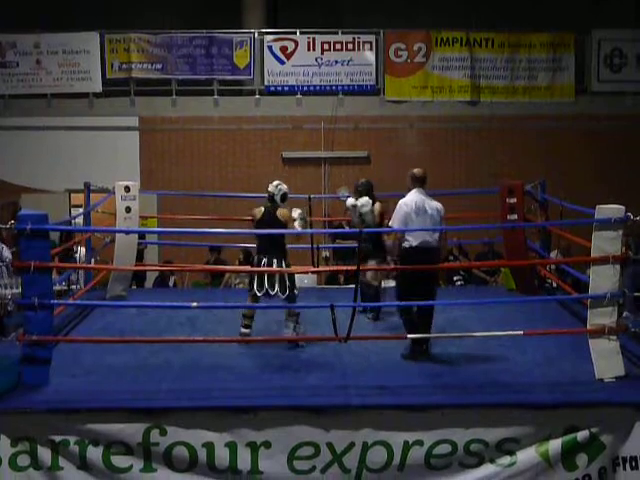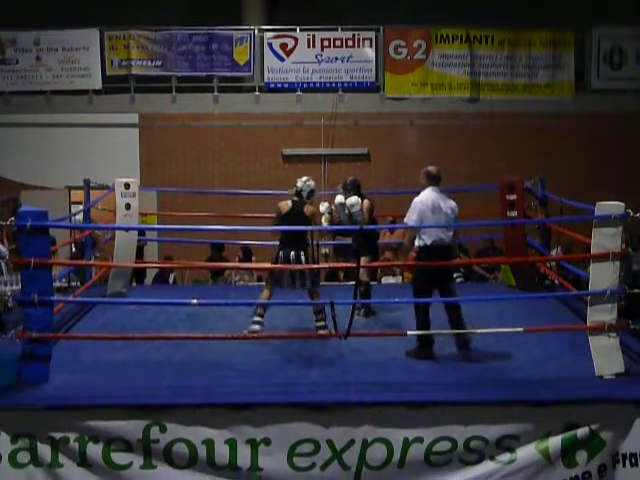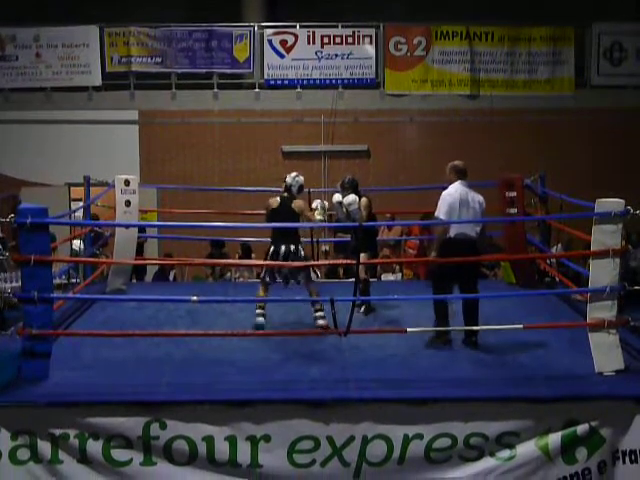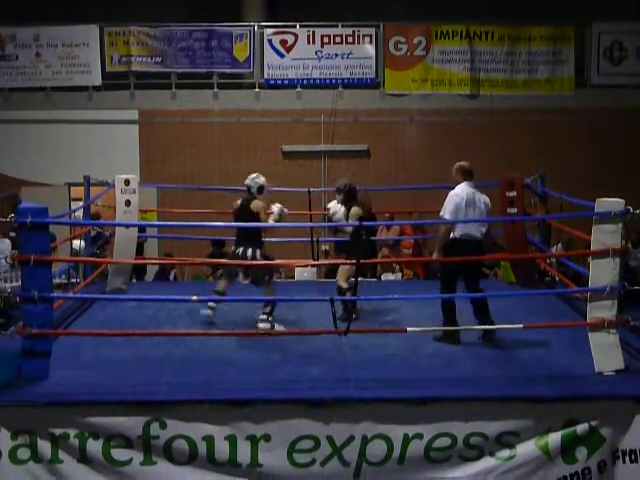
dt=0.5s
person 1, frame 1
left shoulder: (405, 203)
right shoulder: (437, 206)
left elbow: (398, 236)
right elbow: (442, 237)
left wrist: (395, 257)
right wrist: (439, 257)
left hip: (412, 254)
right hip: (432, 254)
left knee: (405, 301)
right knee: (426, 301)
left ankle: (418, 345)
right ankle: (423, 343)
person 1, frame 2
left shoulder: (420, 200)
right shoulder: (450, 203)
left elbow: (412, 232)
right elbow: (455, 233)
right wrist: (453, 253)
left hip: (427, 252)
right hip: (445, 251)
left knee: (422, 300)
right knee: (449, 296)
left ankle: (425, 346)
right ankle: (461, 337)
person 1, frame 3
left shoulder: (449, 193)
right shoulder: (478, 197)
left elbow: (442, 226)
right elbow: (481, 227)
left wrist: (435, 249)
left hip: (452, 245)
right hip: (472, 246)
left knee: (441, 289)
right knee: (470, 291)
left ankle: (442, 333)
right ankle: (471, 336)
person 1, frame 4
left shoulder: (456, 194)
right shoulder: (483, 198)
left elbow: (447, 226)
right elbow: (486, 226)
left wrist: (438, 250)
left hip: (457, 246)
right hip: (476, 246)
left knee: (448, 289)
right knee: (475, 288)
left ankle: (451, 332)
right ankle: (487, 329)
person 2, frame 1
left shoulder: (256, 213)
right shoulder: (285, 213)
right wrist: (299, 220)
left hip: (261, 260)
right hip: (279, 261)
left knee: (253, 297)
right knee: (290, 298)
left ankle: (244, 333)
right ankle: (290, 329)
person 2, frame 2
left shoulder: (282, 206)
right shoulder: (311, 210)
left elbow: (276, 226)
right wrist: (326, 214)
left hip: (284, 253)
right hip: (302, 254)
left knee: (269, 288)
right knee: (313, 291)
left ankle: (256, 324)
right ankle: (322, 327)
person 2, frame 3
left shoulder: (272, 203)
right shoulder: (300, 205)
left elbow: (268, 222)
right elbow: (315, 223)
right wrist: (320, 209)
left hip: (276, 248)
right hip: (294, 249)
left knee: (265, 283)
right knee: (310, 284)
left ankle: (260, 317)
right ankle: (320, 319)
person 2, frame 4
left shoulder: (237, 204)
right shoulder: (260, 204)
right elbow: (266, 225)
right wrist: (275, 214)
left hip: (239, 249)
right hip: (255, 251)
left knee: (227, 278)
right knee: (270, 285)
left ankle: (212, 307)
right ankle: (265, 320)
person 3, frame 1
left shoulder: (376, 205)
right shoulder: (360, 206)
left elbow: (374, 224)
right elbow: (357, 225)
left wrist: (368, 212)
right wrist: (352, 210)
left hip: (376, 246)
right hip: (363, 245)
left knee: (372, 278)
right knee: (362, 278)
left ankle: (375, 310)
person 3, frame 2
left shoulder: (365, 202)
right shoulder: (349, 203)
left elbow: (364, 224)
right elbow: (346, 223)
left wrist: (357, 212)
right wrist: (340, 209)
left hip: (368, 244)
right hip: (357, 242)
left knee: (363, 275)
right knee: (360, 275)
left ankle: (366, 308)
right ankle: (364, 305)
person 3, frame 3
left shoulder: (363, 200)
right shoulder: (347, 201)
left elbow: (362, 222)
right elbow: (345, 221)
left wrist: (354, 209)
right wrist: (338, 207)
left hip: (367, 240)
right hip: (356, 239)
left knee: (362, 272)
right knee: (360, 272)
left ankle: (366, 304)
right ankle: (364, 302)
person 3, frame 4
left shoulder: (355, 209)
right shoulder: (349, 208)
left elbow: (349, 231)
left hip: (356, 251)
right hip: (354, 250)
left knee: (341, 280)
right knee: (347, 280)
left ankle: (349, 312)
right ankle: (352, 308)
